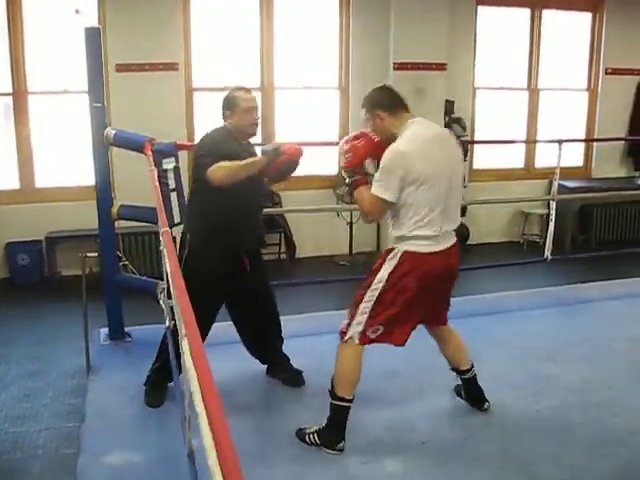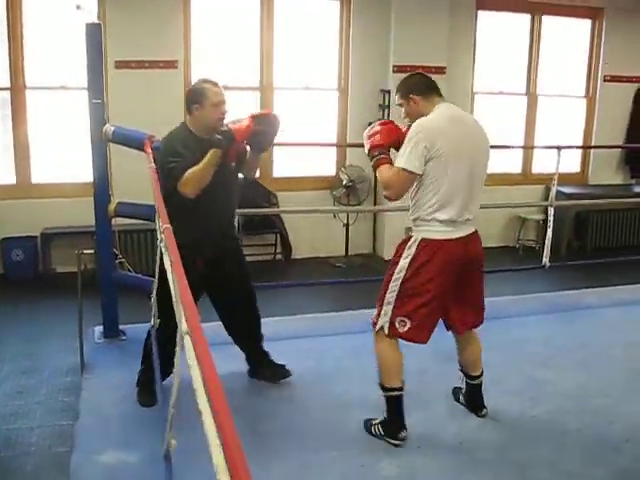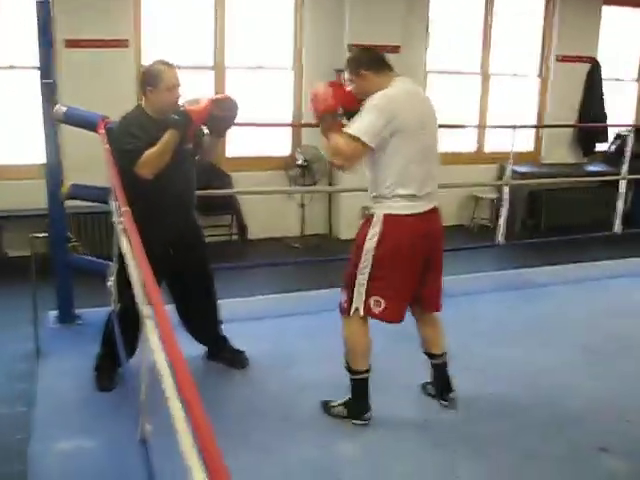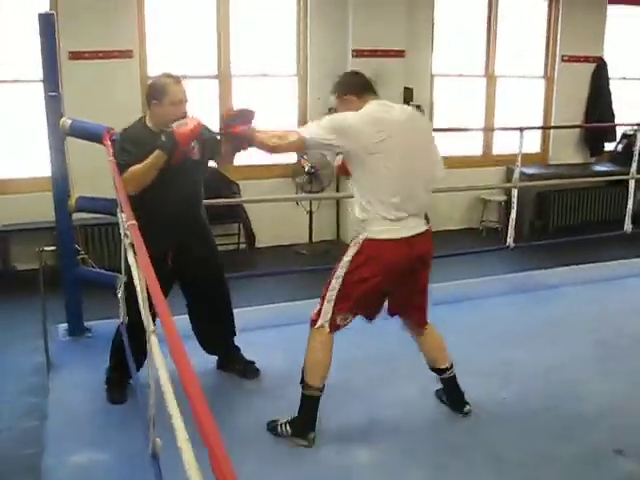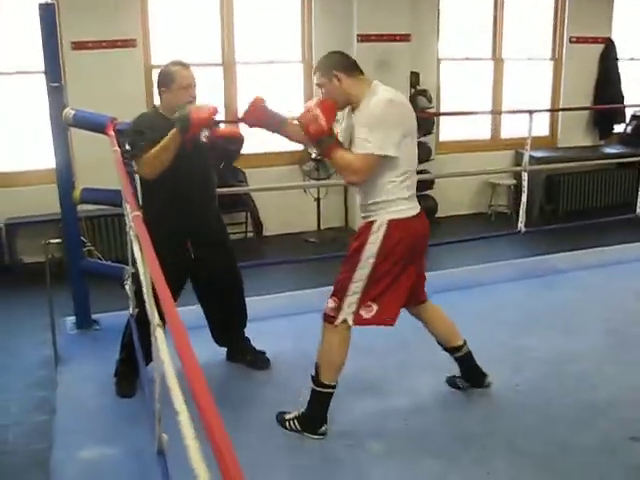
dt=0.3s
person 1, frame 1
left shoulder: (399, 152)
right shoulder: (445, 137)
left elbow: (371, 212)
left wrist: (355, 172)
right wrist: (370, 167)
left hip: (412, 257)
right hip: (446, 251)
left knee: (353, 335)
right knee: (438, 323)
left ankle: (333, 431)
right ankle: (474, 392)
person 1, frame 2
left shoulder: (424, 129)
right shoulder: (475, 128)
left elbow: (393, 189)
left wrist: (378, 153)
left hip: (430, 245)
right hip: (468, 241)
left knee: (385, 328)
right knee: (464, 325)
left ankle: (395, 422)
right ankle: (474, 396)
person 1, frame 3
left shoulder: (383, 104)
right shoulder: (416, 98)
left elbow: (344, 154)
left wrist: (327, 121)
right wrist: (337, 120)
left hip: (395, 222)
right hip: (427, 218)
left knee: (355, 311)
right knee: (424, 307)
left ankle: (358, 403)
right ankle: (442, 385)
person 1, frame 4
left shoulder: (350, 124)
right shoulder: (417, 120)
left elbow: (283, 142)
left wrist: (247, 133)
left hip: (378, 244)
right hip: (419, 239)
left knee: (322, 324)
right knee: (417, 320)
left ankle: (304, 423)
right ankle: (455, 394)
person 1, frame 5
left shoulder: (381, 107)
right shoulder: (357, 109)
left elbow: (357, 172)
right elbow: (307, 135)
left wrist: (325, 140)
right wrist: (272, 122)
left hip: (389, 226)
right hip: (410, 220)
left knee: (338, 316)
right knee: (417, 301)
left ankle: (315, 416)
right ankle: (471, 371)
person 2, frame 1
left shoulder: (246, 144)
right shoulder: (214, 142)
right elbow: (218, 176)
left wrist: (271, 169)
right wrist: (264, 159)
left hip: (244, 246)
right hip: (207, 247)
left knee: (261, 307)
right knee: (194, 317)
left ankle: (277, 363)
right ankle: (158, 379)
person 2, frame 2
left shoulder: (223, 135)
right shoulder: (175, 144)
left elbow: (247, 173)
right elbow: (188, 187)
left wrist: (257, 147)
right wrist: (218, 149)
left hip: (223, 241)
right hip: (185, 246)
left knee: (242, 304)
right knee: (171, 315)
left ankle: (259, 362)
right ankle: (149, 379)
person 2, frame 3
left shoulder: (178, 115)
right shoulder: (129, 126)
right elbow: (146, 169)
left wrist: (216, 127)
right wrist: (176, 129)
left hip: (183, 224)
right hip: (145, 231)
left knee: (199, 287)
right knee: (132, 300)
left ankle: (217, 346)
right ankle: (108, 363)
person 2, frame 4
left shoulder: (188, 129)
right shoulder: (131, 138)
left elbow: (221, 154)
right elbow: (130, 185)
right wrist: (164, 148)
left hip: (194, 235)
right hip: (152, 241)
left knee: (214, 296)
right knee: (140, 311)
left ankle: (228, 355)
right ankle: (119, 376)
person 2, frame 5
left shoulder: (198, 117)
right shoulder: (144, 125)
left elbow: (220, 157)
right elbow: (147, 169)
left wrist: (227, 141)
right wrist: (181, 130)
left hip: (206, 225)
right hip: (164, 231)
left knee: (227, 286)
left ankle: (238, 346)
right ankle: (128, 368)
